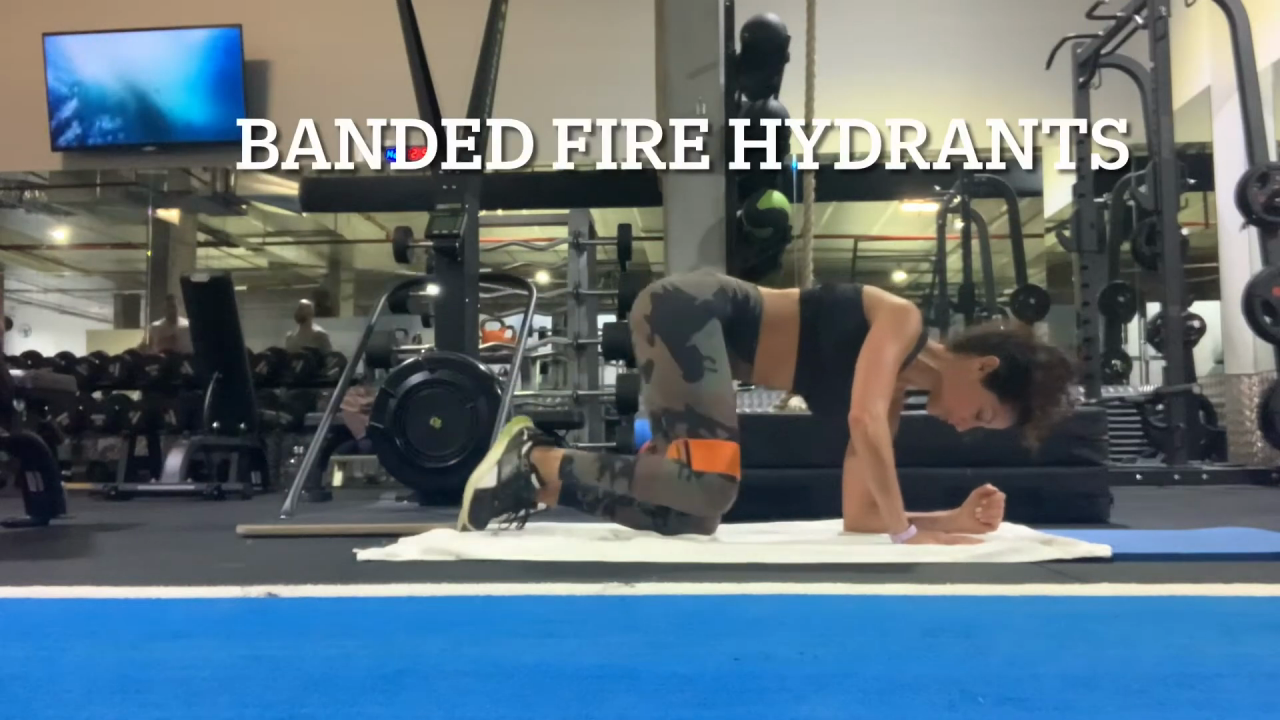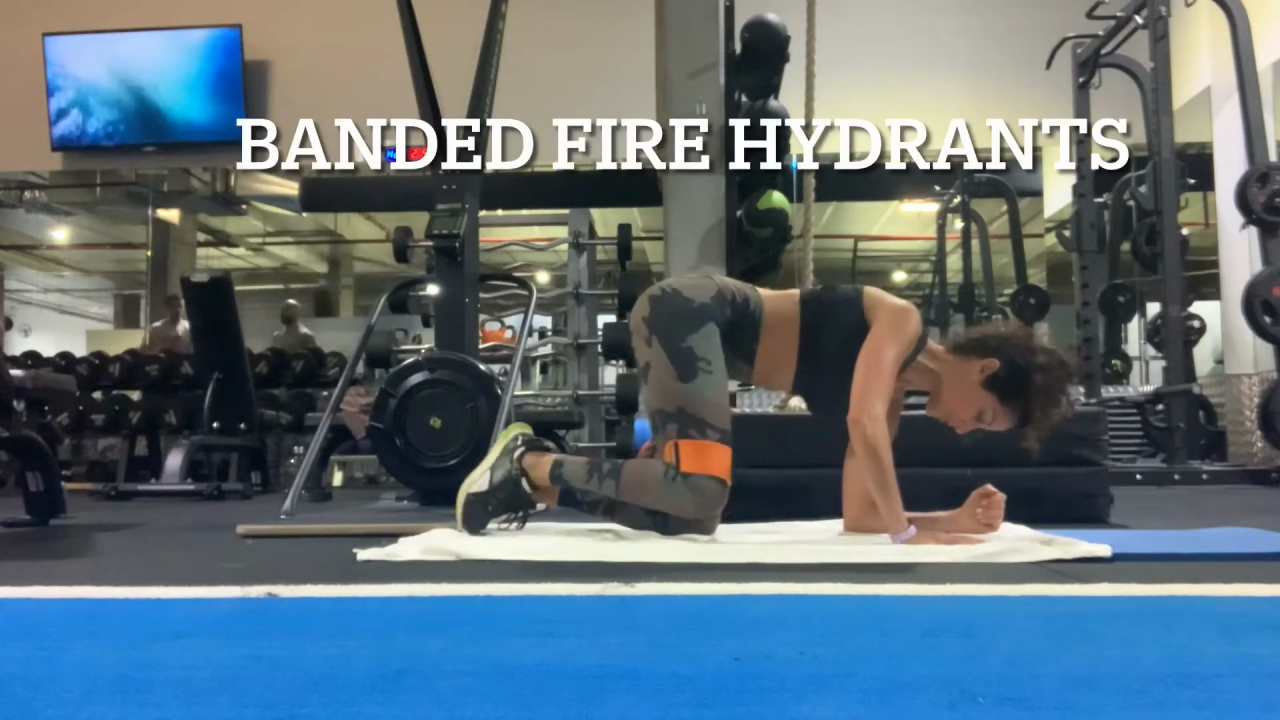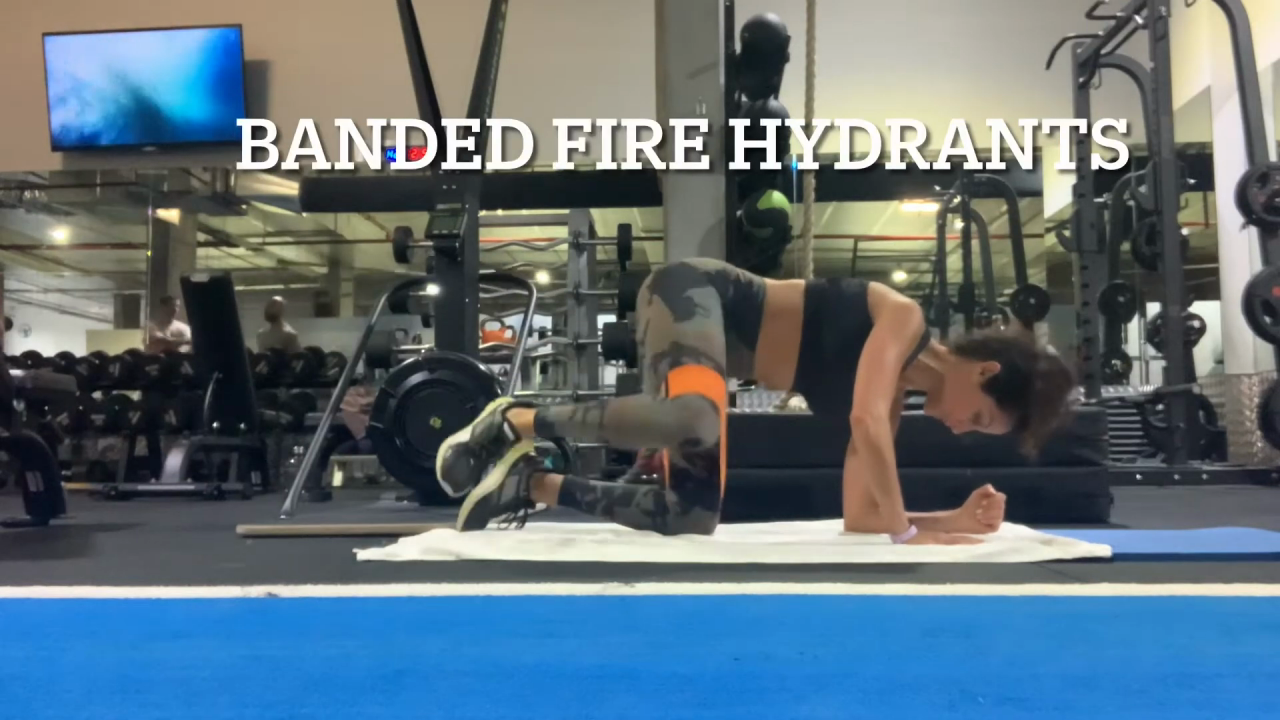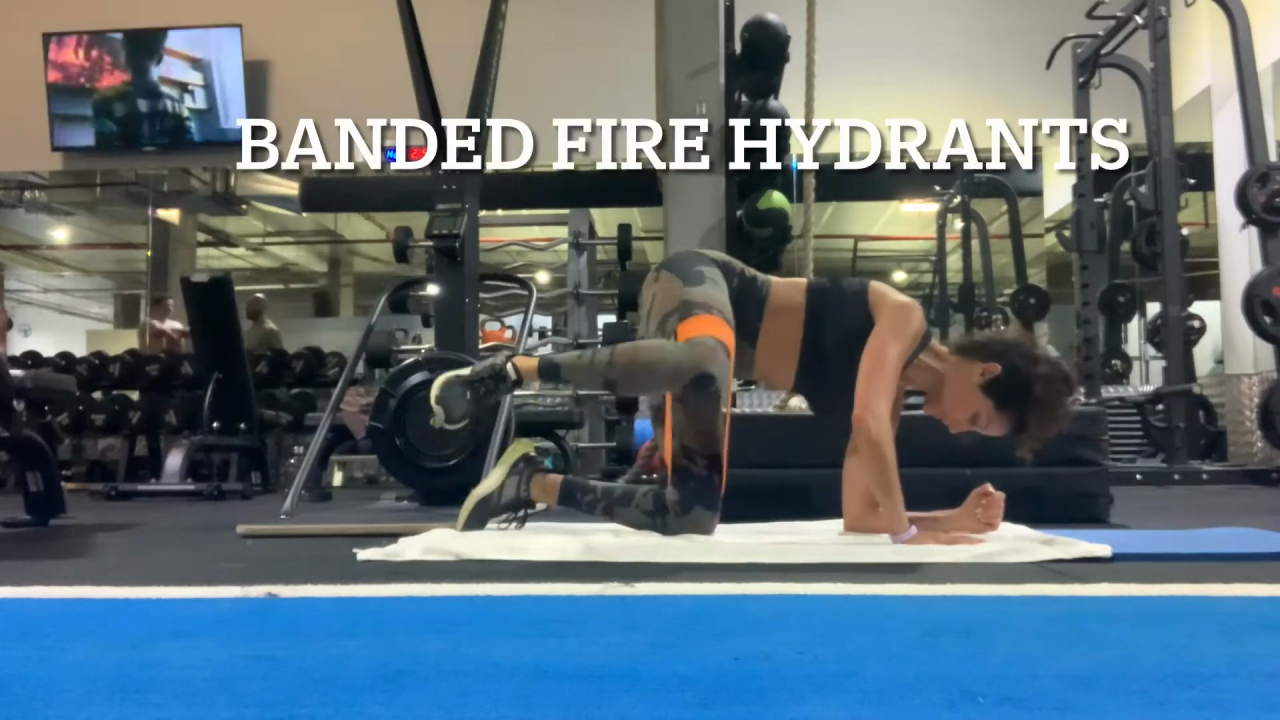
dt=0.2s
person 1, frame 1
left shoulder: (894, 394)
right shoulder: (902, 320)
left elbow: (858, 516)
right elbow: (862, 419)
left wrist: (950, 520)
right wrist: (905, 530)
left hip: (708, 339)
right hip: (690, 310)
left knee: (695, 517)
right knee: (712, 487)
left ankle: (542, 485)
right ankle: (534, 457)
person 1, frame 2
left shoulder: (894, 393)
right shoulder: (902, 320)
left elbow: (857, 517)
right elbow: (861, 420)
left wrist: (952, 521)
right wrist: (904, 530)
left hip: (704, 340)
right hip: (690, 313)
left knee: (694, 516)
right knee: (700, 492)
left ankle: (538, 481)
right ankle: (530, 462)
person 1, frame 3
left shoulder: (895, 391)
right shoulder: (903, 318)
left elbow: (858, 517)
right elbow: (864, 419)
left wrist: (952, 520)
right wrist: (904, 529)
left hip: (707, 330)
right hip: (695, 291)
left knee: (691, 517)
right knee: (694, 426)
left ankle: (533, 481)
right ankle: (514, 422)
person 1, frame 4
left shoulder: (895, 392)
right shoulder: (905, 317)
left elbow: (859, 516)
right elbow: (867, 418)
left wrist: (950, 519)
right wrist: (903, 528)
left hip: (702, 348)
right hip: (696, 277)
left knee: (692, 517)
right knee: (705, 372)
left ankle: (532, 483)
right ankle: (508, 370)
